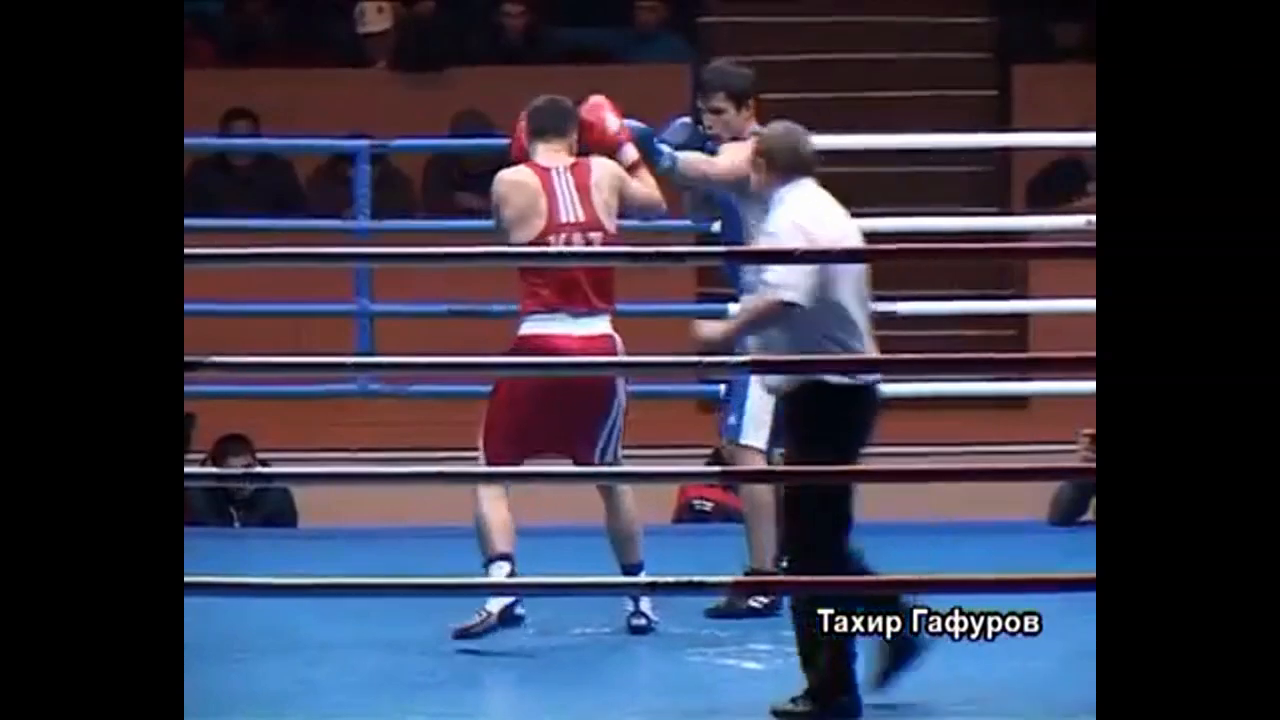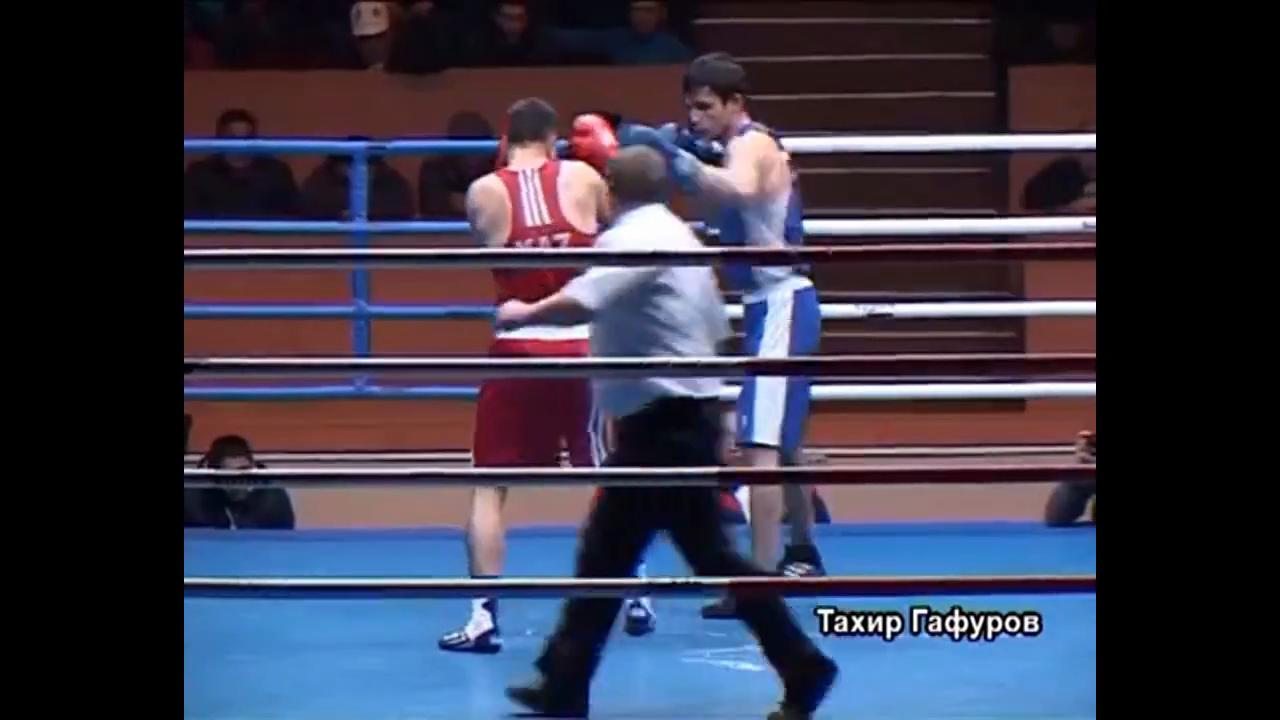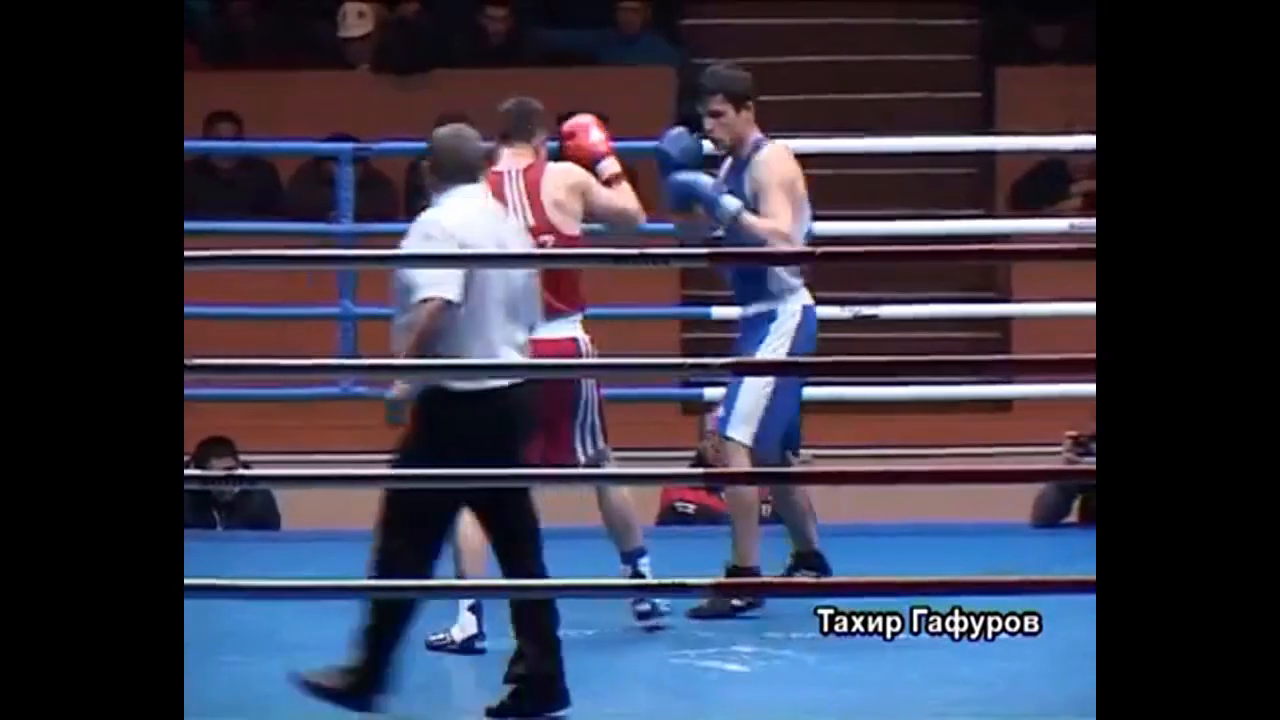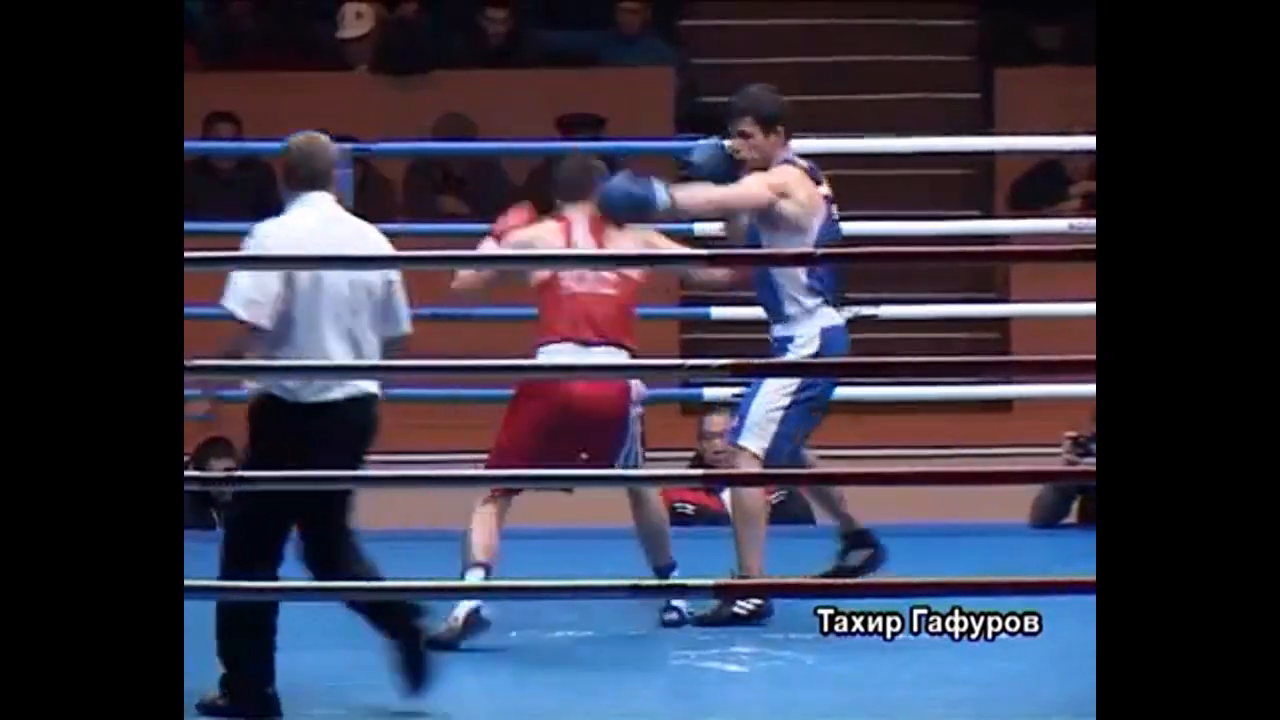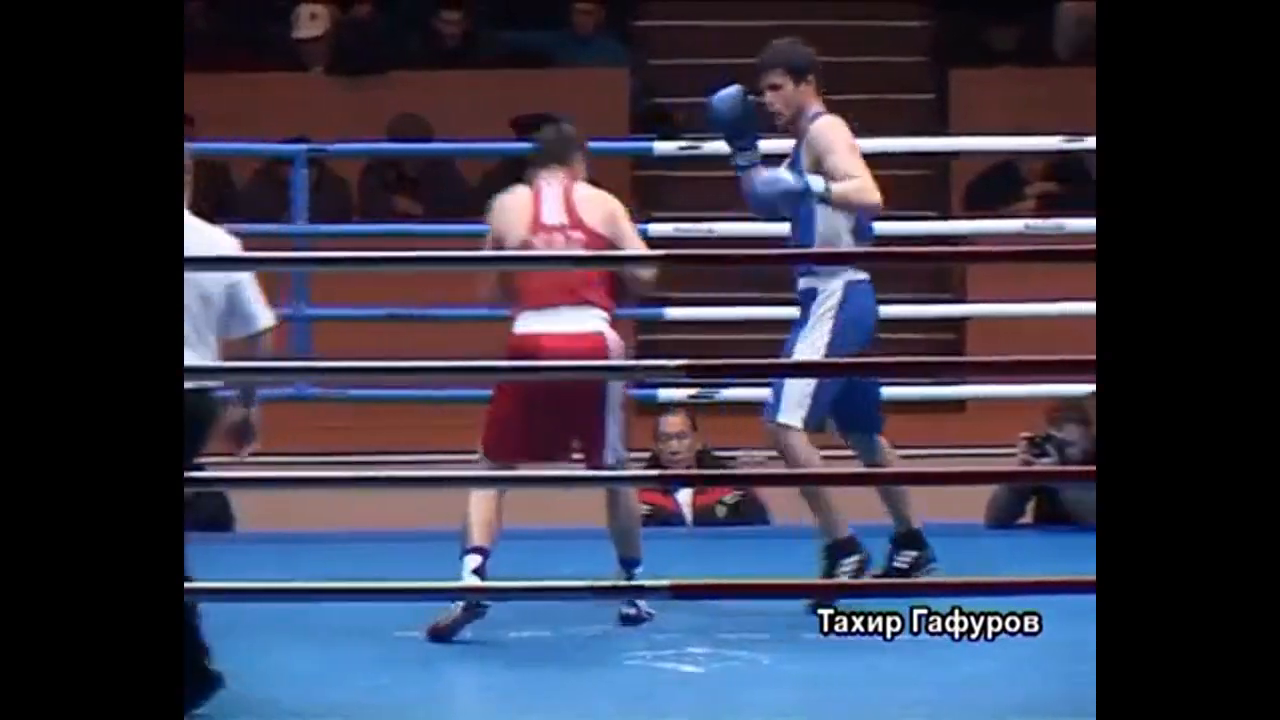
dt=0.3s
person 1, frame 1
left shoulder: (792, 221)
right shoulder: (825, 213)
left elbow: (782, 301)
left wrist: (723, 332)
left hip: (822, 394)
right hip: (837, 390)
left knee: (812, 544)
right knee: (818, 537)
right ankle: (895, 625)
person 1, frame 2
left shoulder: (628, 238)
right shoulder: (683, 239)
left elbow: (579, 301)
right elbow: (713, 331)
left wrist: (524, 314)
left hip: (664, 418)
right hip: (683, 413)
left knee: (710, 552)
right knee: (607, 550)
left ankle: (801, 665)
person 1, frame 3
left shoulder: (438, 224)
right shoulder: (510, 225)
left elbow: (436, 307)
left wrist: (403, 374)
left hip: (455, 401)
right hip: (511, 399)
left knee: (405, 540)
right knee: (517, 544)
person 1, frame 4
left shoulder: (270, 239)
right shoulder: (370, 240)
left elbow: (247, 329)
right elbow: (393, 335)
right wrist: (369, 396)
left hip: (291, 409)
right hip: (353, 408)
left knee: (252, 545)
right knee: (327, 542)
right ankle: (399, 618)
person 1, frame 5
right shoulder: (219, 244)
right elbow: (257, 335)
right wrist: (247, 404)
left hip: (182, 399)
right hip: (196, 399)
left ankle: (192, 664)
person 2, frame 1
left shoulder: (757, 149)
right shoulder: (738, 151)
left elbow: (712, 170)
left wrist: (661, 153)
right wrist: (670, 155)
left knee: (745, 446)
right knee: (745, 443)
left ankle: (762, 582)
person 2, frame 2
left shoulder: (750, 148)
right shoulder: (748, 149)
left elbow: (738, 190)
right elbow: (723, 214)
left wrist: (677, 161)
right wrist: (683, 161)
left hip: (782, 305)
right hip: (772, 304)
left knee: (761, 444)
right knee: (778, 440)
right ankle: (802, 552)
person 2, frame 3
left shoulder: (771, 161)
right shoulder: (734, 165)
left elbow: (782, 240)
right elbow: (696, 236)
left wrist: (723, 204)
right wrist: (685, 192)
left hip: (783, 318)
right hip: (761, 318)
left knee: (735, 444)
right knee: (764, 450)
left ankle: (744, 576)
right ankle: (809, 560)
person 2, frame 4
left shoulder: (778, 180)
right shoulder: (796, 180)
left elbow: (713, 202)
right elbow: (735, 226)
left wrist: (648, 195)
left hip: (811, 338)
right hip: (804, 333)
left knee: (747, 454)
right knee: (783, 453)
left ankle: (751, 591)
right ankle: (857, 538)
person 2, frame 5
left shoulder: (825, 131)
right shoulder: (808, 140)
left elbow: (869, 196)
right elbow: (761, 201)
left wrist: (806, 187)
right wrist: (742, 149)
left hip: (834, 297)
right hip: (835, 298)
left knee: (787, 427)
right knee: (862, 431)
left ankle: (842, 547)
right ankle: (910, 542)
person 3, frame 1
left shoulder: (509, 182)
right shoulder: (604, 171)
right elbow: (656, 203)
right wrist: (623, 145)
left hip: (540, 346)
right hip: (600, 346)
left knee: (495, 474)
right knee: (610, 478)
left ankle: (502, 590)
right ankle: (639, 601)
person 3, frame 2
left shoulder: (482, 191)
right shoulder: (581, 177)
right wrist: (610, 160)
left hip: (520, 349)
right hip: (580, 346)
left knee: (489, 485)
left ankle: (484, 616)
person 3, frame 3
right shoulder: (568, 177)
right elbow: (633, 217)
right wrist: (605, 160)
right hip: (566, 346)
right knee: (599, 469)
left ankle: (469, 618)
right ankle: (642, 589)
person 3, frame 4
left shoulder: (536, 235)
right shoulder: (633, 239)
left elbow: (465, 283)
right elbow: (712, 273)
left wrist: (497, 238)
left hip: (552, 379)
right hip: (615, 385)
left knee: (493, 495)
right knee: (640, 486)
left ankle: (470, 599)
right ankle: (669, 595)
person 3, frame 5
left shoulder: (507, 204)
right shoulder: (601, 201)
left elbow: (493, 287)
right elbow: (644, 275)
right wrist: (613, 289)
left hip: (532, 344)
right hip: (594, 343)
left knee: (494, 472)
right knee: (614, 473)
left ankle: (471, 580)
right ankle: (632, 593)
